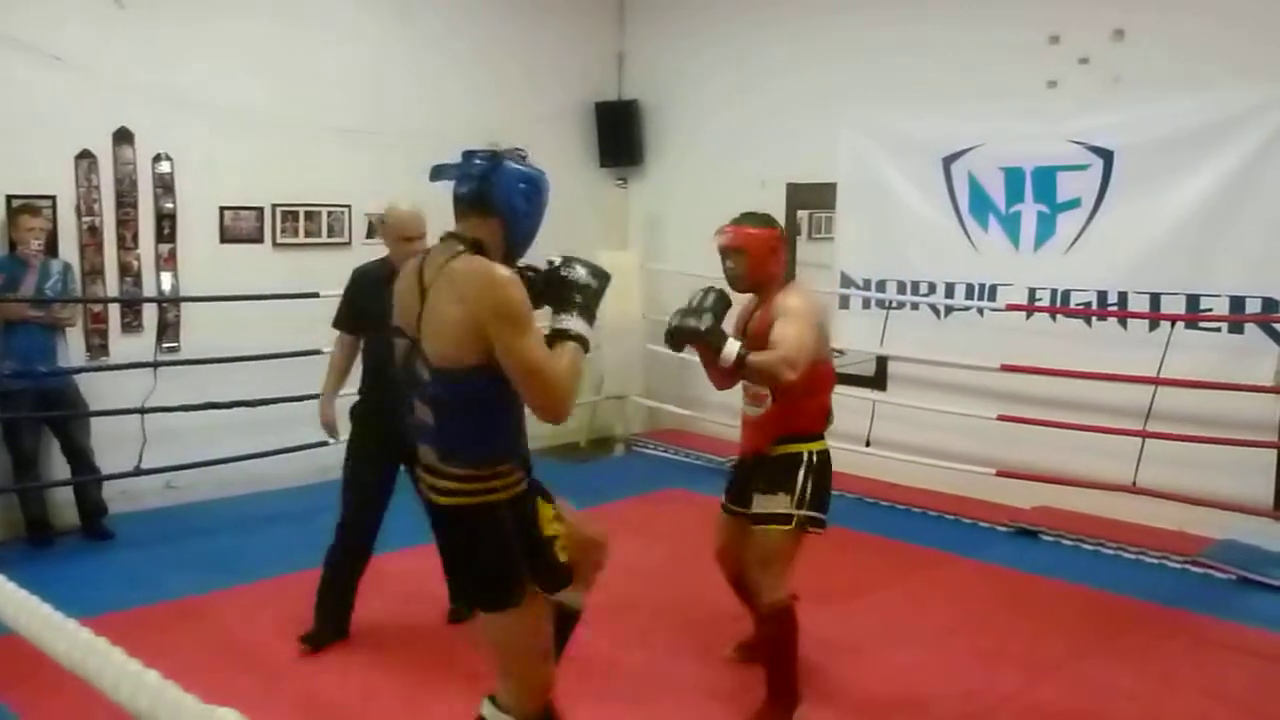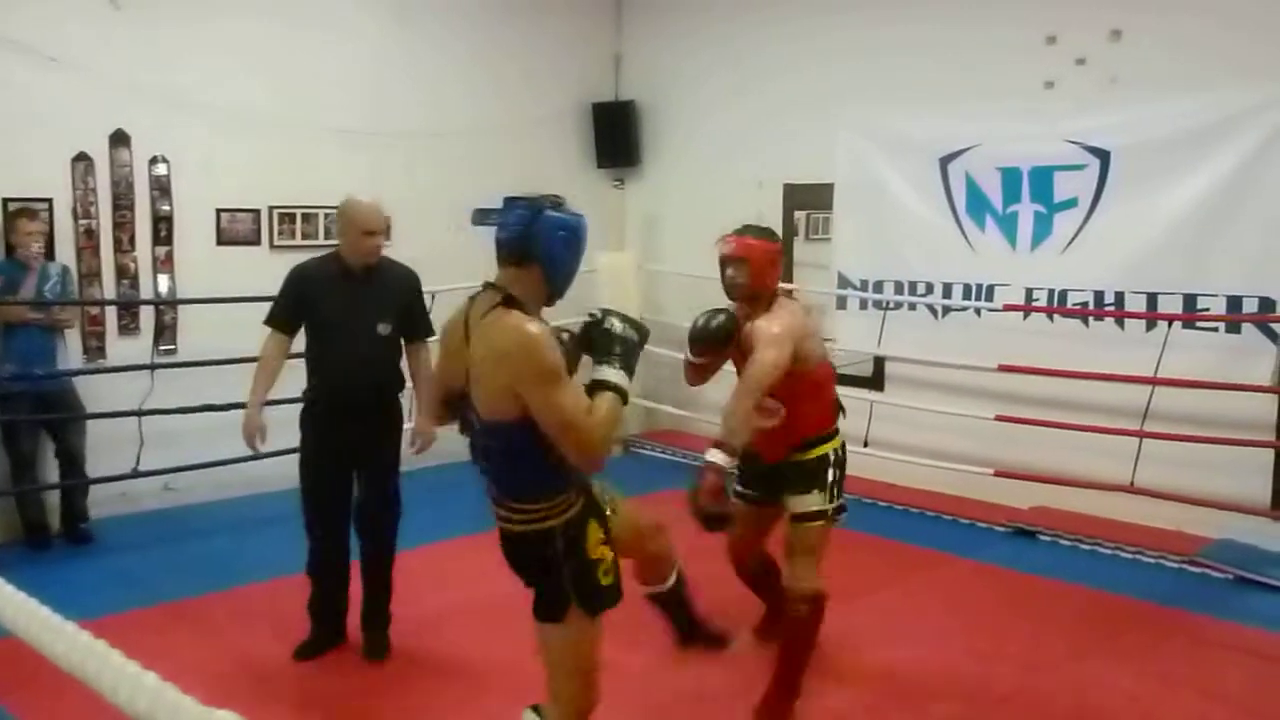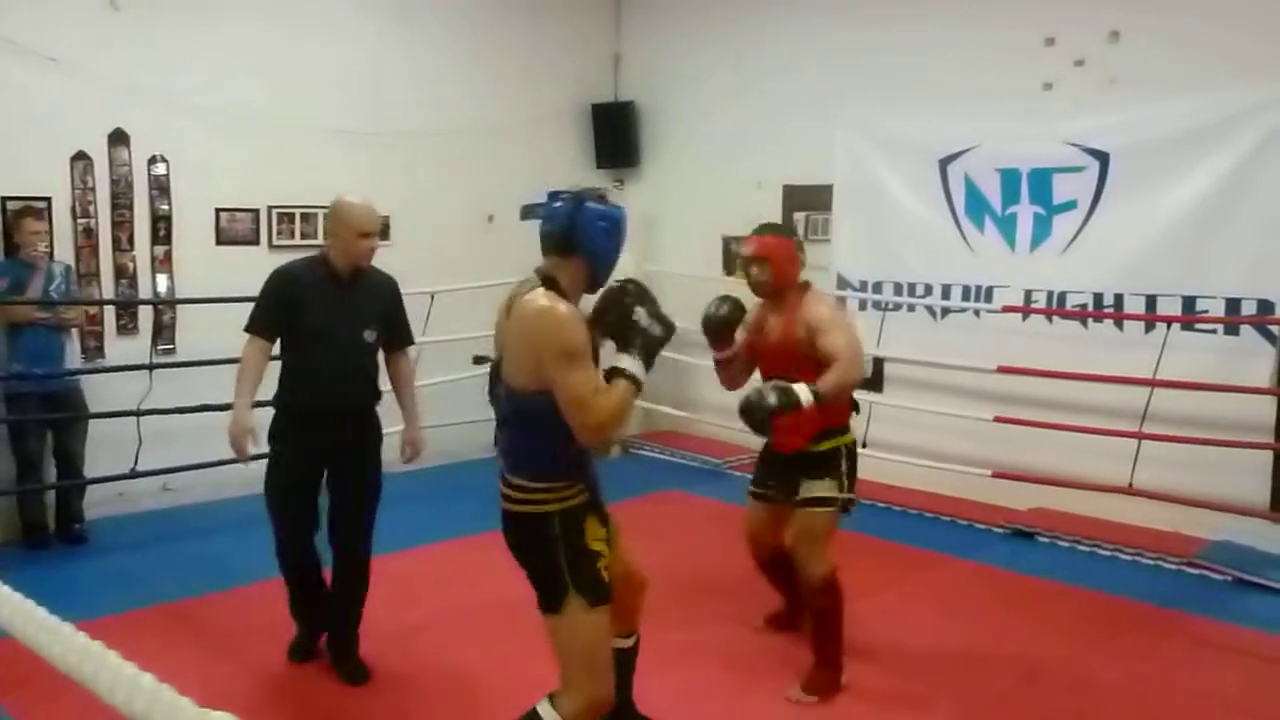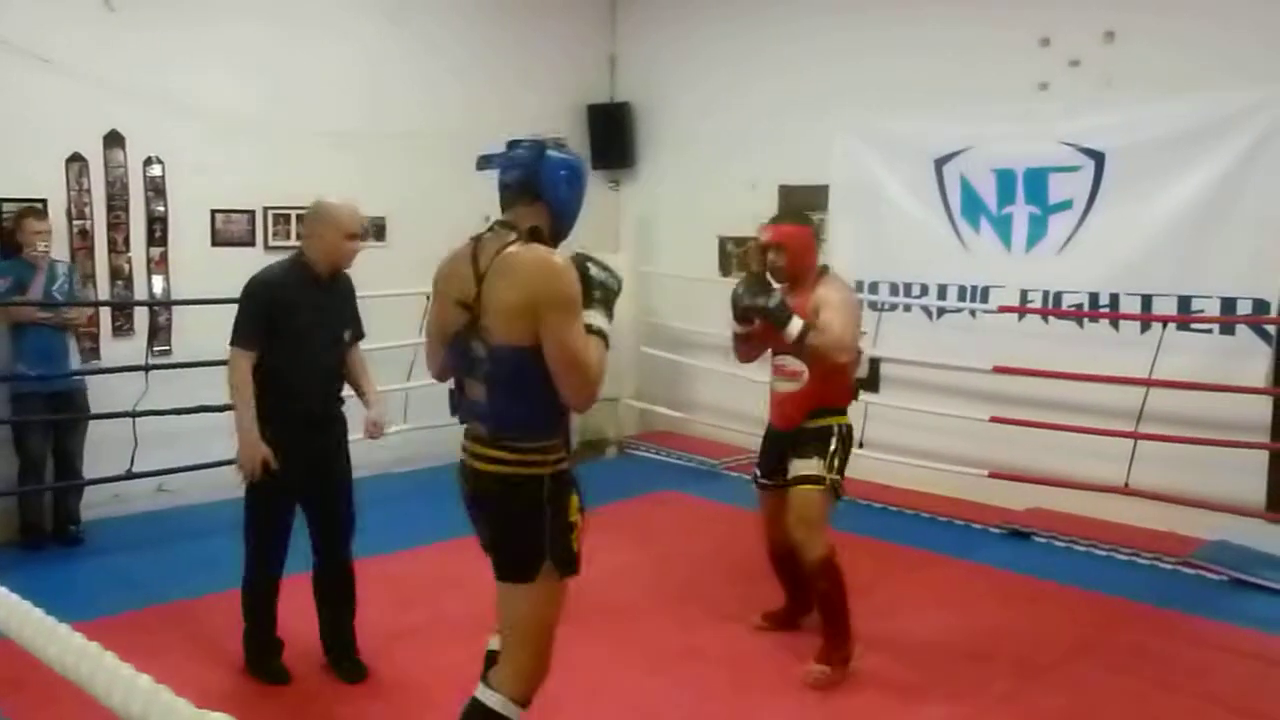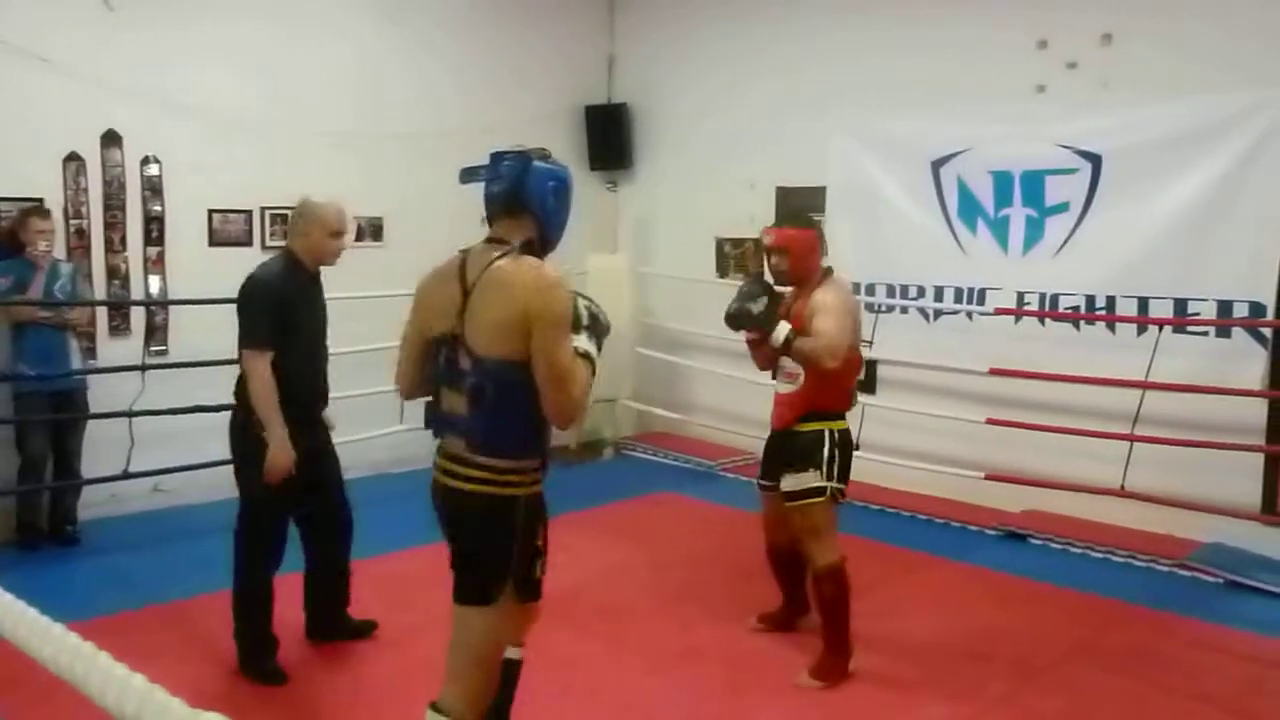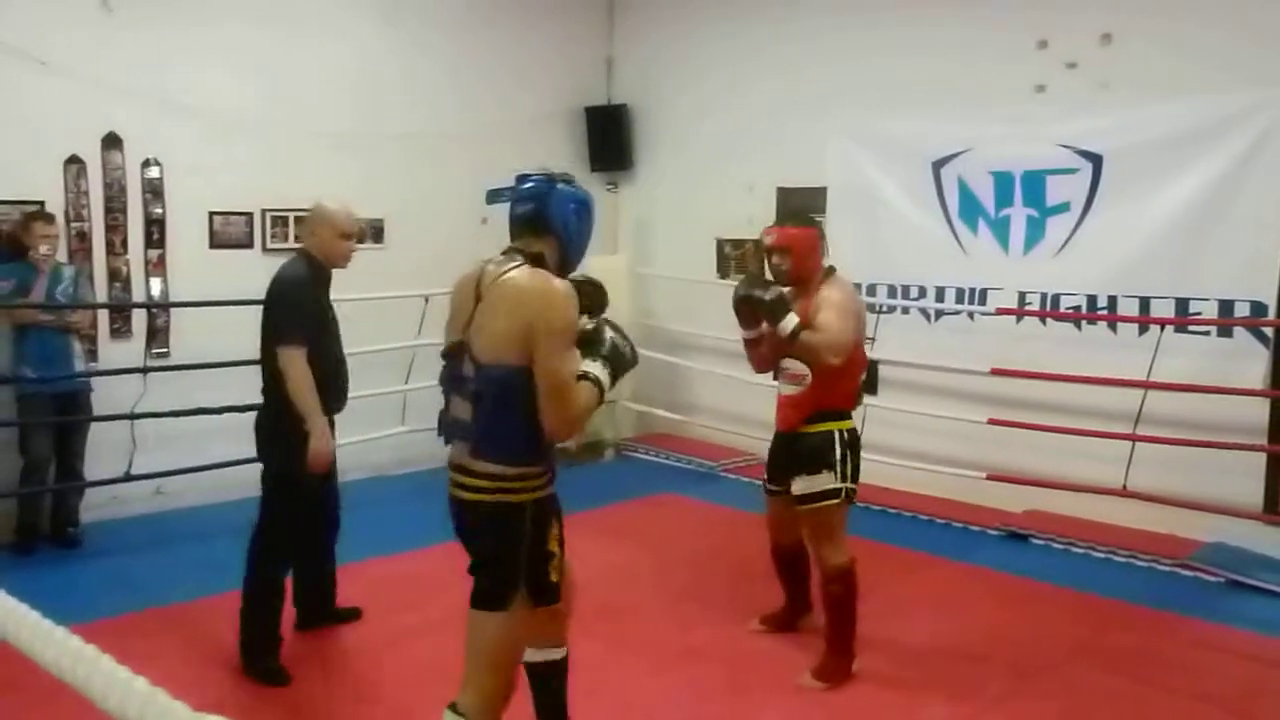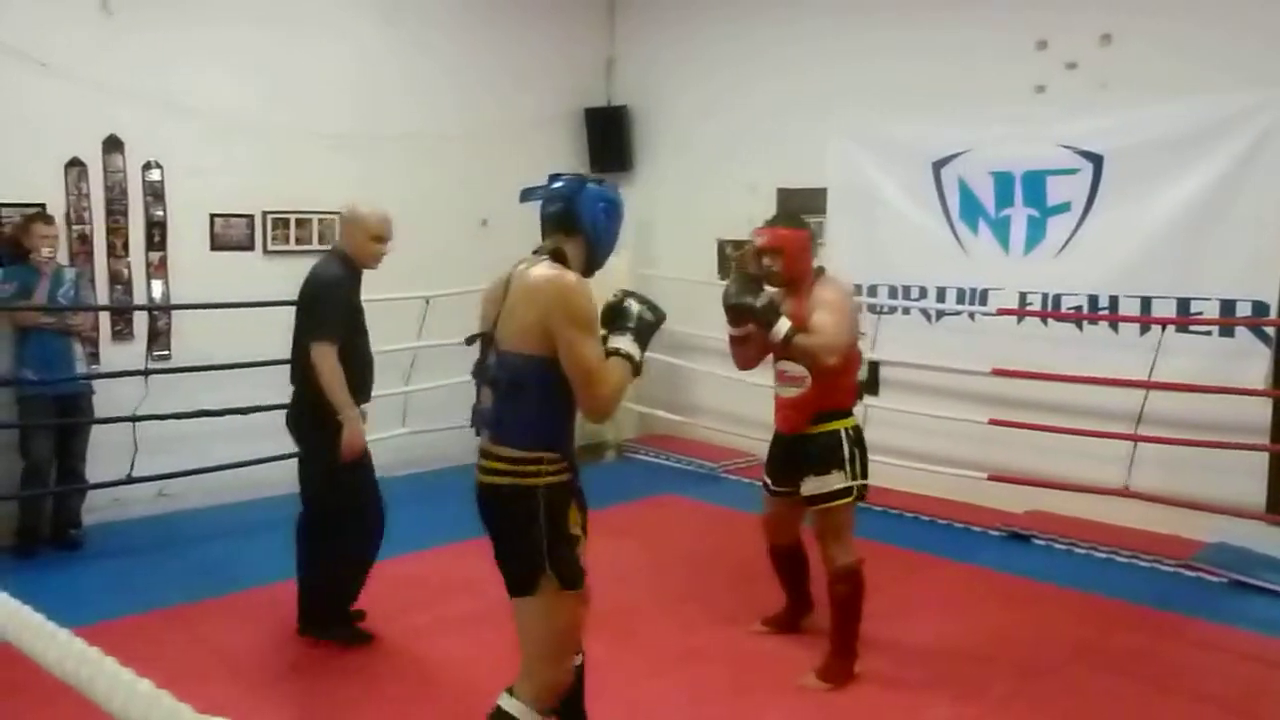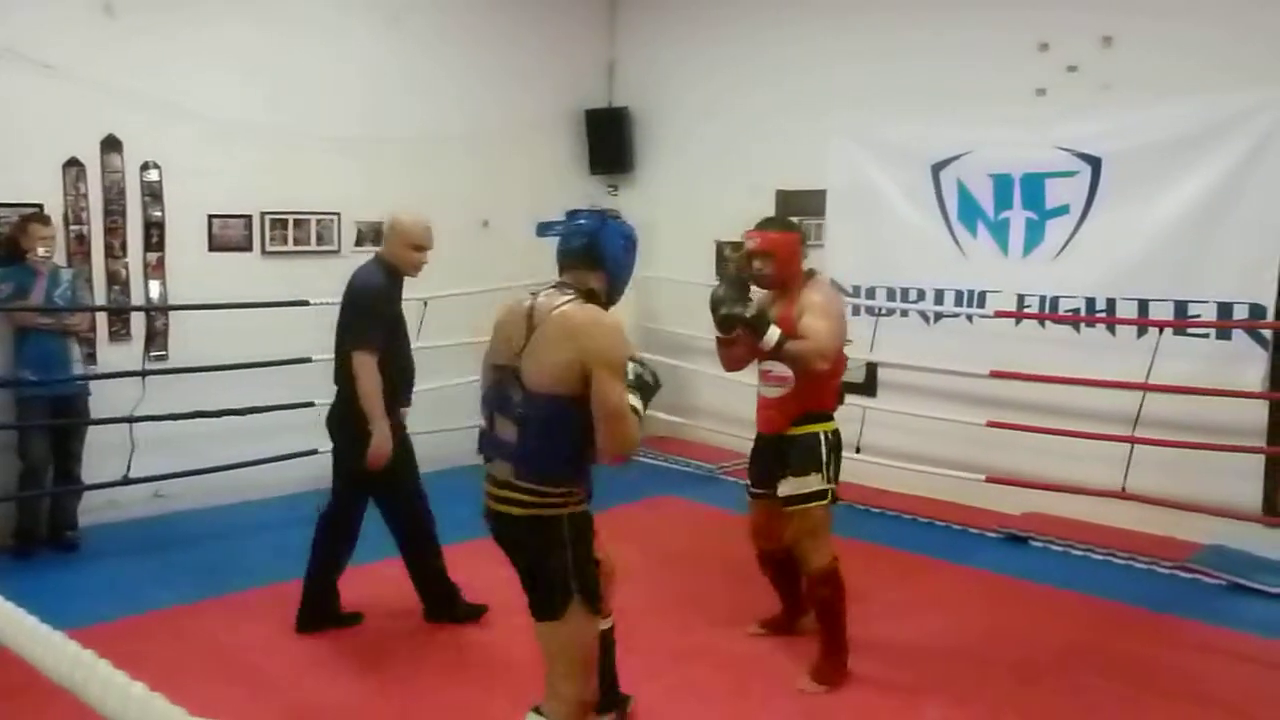
dt=0.3s
person 1, frame 1
left shoulder: (418, 274)
right shoulder: (493, 284)
right elbow: (553, 402)
right wrist: (574, 315)
left hip: (443, 479)
right hip: (488, 500)
left knee: (585, 547)
person 1, frame 2
left shoulder: (463, 321)
right shoulder: (524, 337)
left elbow: (443, 409)
right elbow: (588, 450)
right wrist: (614, 365)
left hip: (555, 501)
right hip: (547, 529)
left knee: (652, 533)
left ankle: (688, 626)
person 1, frame 3
left shoulder: (523, 302)
right shoulder: (552, 316)
right elbow: (594, 428)
left wrist: (600, 322)
right wrist: (634, 354)
left hip: (531, 494)
right hip: (552, 511)
left knee: (627, 586)
person 1, frame 4
left shoulder: (456, 264)
right shoulder: (547, 268)
left elbow: (440, 364)
right elbow: (580, 392)
right wrist: (595, 310)
left hip: (482, 466)
right hip: (531, 476)
left knee: (522, 626)
right knee: (523, 664)
person 1, frame 5
left shoulder: (439, 278)
right shoulder: (539, 286)
left elbow: (409, 382)
right elbow: (565, 412)
right wrist: (585, 338)
left hip: (452, 479)
right hip: (503, 493)
left knee: (511, 622)
person 1, frame 6
left shoulder: (470, 284)
right shoulder: (549, 293)
right elbow: (560, 422)
right wrist: (602, 363)
left hip: (470, 484)
right hip: (512, 497)
left knee: (550, 607)
person 1, frame 7
left shoulder: (504, 286)
right shoulder: (565, 288)
right elbow: (598, 403)
right wrist: (629, 335)
left hip: (499, 475)
right hip: (535, 486)
left knee: (569, 618)
right knee: (548, 674)
person 1, frame 8
left shoulder: (511, 316)
right shoulder: (598, 329)
right elbow: (616, 447)
right wrist: (634, 391)
left hip: (504, 500)
right hip: (549, 513)
left knee: (597, 579)
person 2, frame 1
left shoulder: (794, 306)
right shoulder: (753, 307)
left elbow: (787, 368)
right elbow: (727, 374)
left wrist: (721, 347)
right wrist: (704, 336)
left hip: (796, 458)
right hip: (757, 453)
left knee: (765, 579)
right knee: (730, 558)
right ankle: (768, 634)
person 2, frame 2
left shoulder: (779, 324)
right shoulder: (737, 316)
left elbow: (748, 396)
right elbow: (696, 378)
left wrist: (716, 465)
right wrist: (701, 347)
left hip: (813, 456)
right hip: (768, 451)
left knee: (800, 578)
right knee: (739, 545)
right ankle: (777, 612)
person 2, frame 3
left shoulder: (819, 310)
right shoulder: (756, 314)
left elbow: (851, 367)
right elbow: (732, 380)
left wrist: (798, 397)
right wrist: (720, 345)
left hip: (824, 450)
right hip: (780, 447)
left knee: (808, 555)
right knee: (761, 538)
left ankle: (827, 668)
right ankle: (796, 606)
person 2, frame 4
left shoulder: (832, 294)
right shoulder: (778, 295)
left elbow: (841, 352)
right elbow: (746, 355)
left wrist: (786, 322)
right wrist: (744, 318)
left hip: (822, 430)
right hip: (780, 429)
left knee: (805, 532)
right knee: (775, 528)
left ankle: (837, 644)
right ankle: (798, 604)
person 2, frame 5
left shoulder: (833, 298)
right shoulder: (791, 298)
left elbow: (829, 358)
right elbow: (767, 360)
left wrist: (774, 325)
right wrist: (753, 324)
left hip: (819, 435)
right hip: (785, 430)
left knee: (817, 542)
right knee: (776, 528)
left ankle: (837, 654)
right ankle: (793, 607)
person 2, frame 6
left shoulder: (837, 296)
right shoulder: (791, 298)
left elbow: (832, 354)
right elbow: (762, 363)
left wrist: (783, 317)
right wrist: (751, 322)
left hip: (826, 435)
right hip: (790, 432)
left knee: (827, 543)
right knee: (780, 528)
left ankle: (840, 655)
right ankle: (795, 608)
person 2, frame 7
left shoulder: (830, 296)
right shoulder: (778, 298)
left elbow: (828, 355)
right elbow: (746, 360)
left wrist: (773, 322)
right wrist: (739, 319)
left hip: (830, 436)
right hip: (789, 434)
left knee: (835, 546)
right knee: (777, 528)
left ankle: (842, 656)
right ankle: (798, 608)
person 2, frame 8
left shoulder: (818, 298)
right shoulder: (766, 301)
left elbow: (820, 359)
right elbow: (733, 362)
left wrist: (765, 331)
right wrist: (727, 322)
left hip: (810, 437)
right hip: (771, 435)
left knee: (812, 548)
right knee: (765, 533)
left ankle: (834, 656)
right ankle: (794, 611)
person 3, frame 1
right shoulder: (365, 280)
right elbow: (348, 341)
right wrist: (328, 398)
right hip: (374, 414)
right knee: (357, 516)
right ankle: (332, 617)
person 3, frame 2
left shoulder: (402, 281)
right shoulder: (307, 278)
left elbow: (418, 349)
right elbow: (278, 341)
left wrist: (426, 412)
right wrist: (255, 405)
left hip: (381, 421)
right hip: (323, 420)
left knee: (376, 520)
right knee: (324, 526)
left ankle: (376, 622)
right ankle: (328, 625)
person 3, frame 3
left shoulder: (382, 288)
right shoulder: (290, 281)
left elbow: (397, 355)
right elbow: (257, 347)
left wrist: (412, 419)
right wrist: (242, 410)
left hip: (358, 429)
right hip: (296, 429)
left knee: (353, 542)
right knee: (292, 534)
left ankle: (344, 645)
right ankle: (310, 624)
person 3, frame 4
left shoulder: (342, 287)
right shoulder: (269, 287)
right elbow: (242, 362)
left wrist: (371, 402)
right wrist: (247, 435)
left hip: (326, 430)
right hip: (275, 436)
left knee: (335, 541)
right knee: (267, 546)
left ankle: (341, 646)
right ankle: (260, 649)
person 3, frame 5
left shoulder: (309, 279)
right shoulder: (268, 284)
right elbow: (256, 364)
right wrist: (275, 438)
left hip: (307, 425)
right hip: (267, 433)
left knee: (332, 521)
right knee: (262, 540)
left ankle: (327, 618)
right ankle: (255, 649)
person 3, frame 6
left shoulder: (313, 279)
right shoulder: (295, 282)
right elbow: (290, 360)
right wrist: (317, 428)
left hip: (311, 425)
right hip: (291, 430)
left knee: (320, 519)
right knee: (279, 535)
left ankle: (316, 606)
right ankle: (258, 647)
person 3, frame 7
left shoulder: (336, 275)
right shoulder: (332, 281)
right elbow: (322, 355)
left wrist: (351, 408)
right wrist: (349, 418)
left hip: (318, 415)
right hip: (326, 419)
left knee: (322, 511)
right knee: (363, 515)
left ankle: (316, 609)
right ankle: (330, 613)
person 3, frame 8
left shoulder: (375, 280)
right shoulder: (374, 288)
right elbow: (363, 363)
left wrist: (391, 410)
right wrist: (381, 428)
left hip: (352, 417)
right hip: (366, 422)
left knee: (344, 511)
right knee: (410, 512)
left ankle: (316, 607)
right ankle: (441, 601)
person 4, frame 1
left shoulder: (61, 268)
left elbow: (71, 316)
left wrist: (29, 312)
right wrist: (31, 269)
left hip: (56, 374)
left knee: (81, 448)
left ankle: (93, 517)
right ankle: (37, 525)
person 4, frame 2
left shoulder: (59, 271)
left elbow: (70, 318)
left wrist: (28, 315)
right wrist: (32, 271)
left hip: (56, 377)
left knee: (73, 452)
left ankle: (75, 522)
right ankle: (35, 528)
person 4, frame 3
left shoulder: (63, 271)
left elbow: (76, 317)
left wrist: (35, 315)
right wrist: (38, 271)
left hip: (64, 379)
left knee: (72, 456)
right knee: (29, 459)
left ankle: (71, 522)
right ankle: (35, 528)
person 4, frame 4
left shoulder: (66, 270)
left elbow: (80, 316)
left wrist: (39, 315)
right wrist: (39, 271)
left hip: (68, 378)
right hip: (29, 381)
left knee: (70, 457)
right knee: (33, 459)
left ankle: (67, 523)
right ankle: (32, 528)
person 4, frame 5
left shoulder: (70, 270)
left elbow: (83, 316)
left wrist: (39, 314)
right wrist: (40, 270)
left hip: (70, 377)
right hip: (30, 380)
left knee: (69, 457)
right knee: (33, 457)
left ankle: (63, 523)
right ankle: (29, 528)
person 4, frame 6
left shoulder: (72, 274)
left elbow: (84, 320)
left wrist: (43, 317)
right wrist: (42, 273)
left hip: (73, 379)
right hip: (34, 382)
left knee: (72, 458)
right knee: (37, 458)
left ankle: (65, 524)
right ankle: (28, 530)
person 4, frame 7
left shoulder: (73, 276)
left elbow: (87, 323)
left wrist: (43, 319)
right wrist: (52, 295)
left hip: (74, 382)
right hip: (35, 384)
left knee: (73, 461)
right knee: (38, 461)
left ankle: (66, 526)
right ankle: (30, 532)
person 4, frame 8
left shoulder: (71, 277)
left elbow: (84, 323)
left wrist: (41, 320)
right wrist: (40, 276)
left hip: (71, 382)
right hip: (32, 385)
left knee: (69, 461)
right knee: (35, 462)
left ankle: (63, 527)
